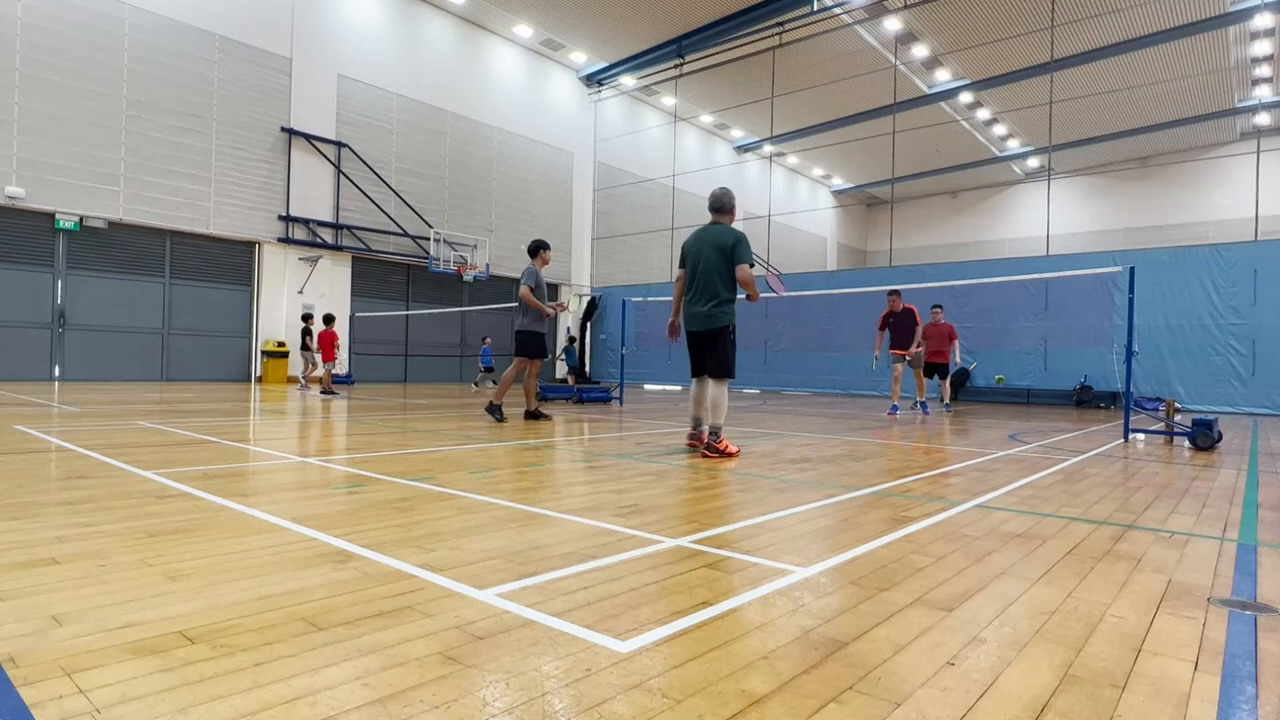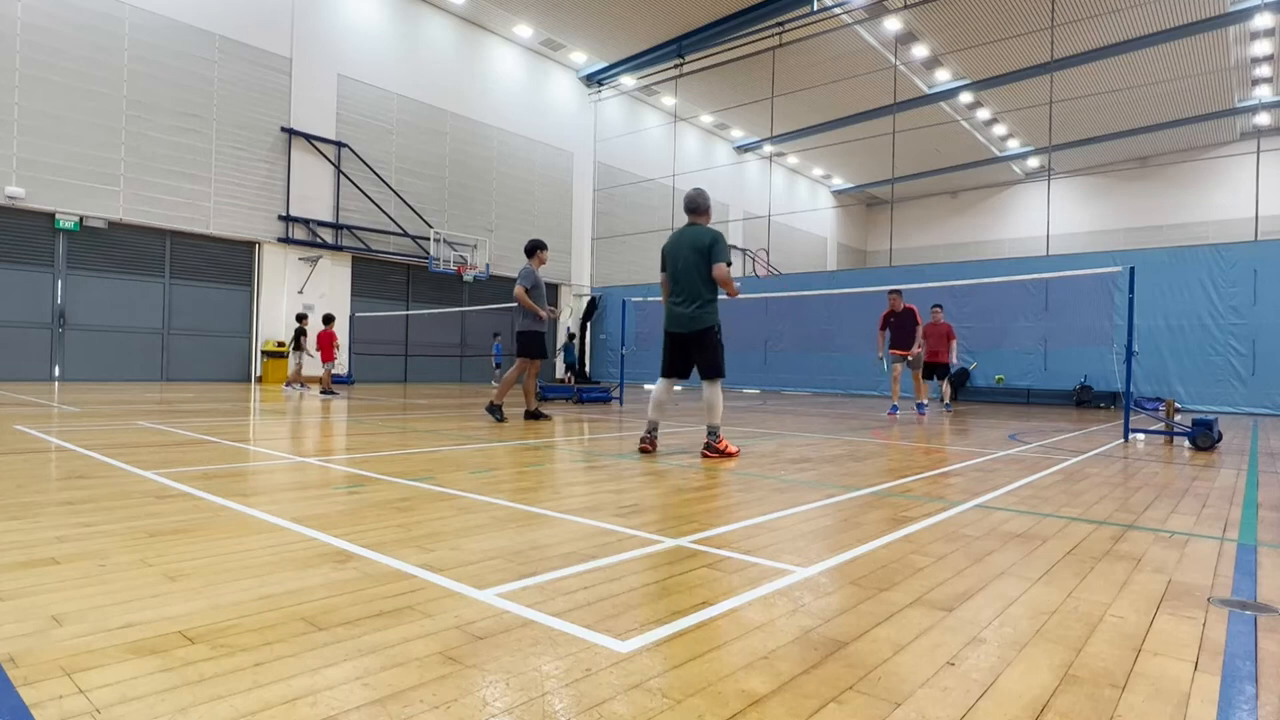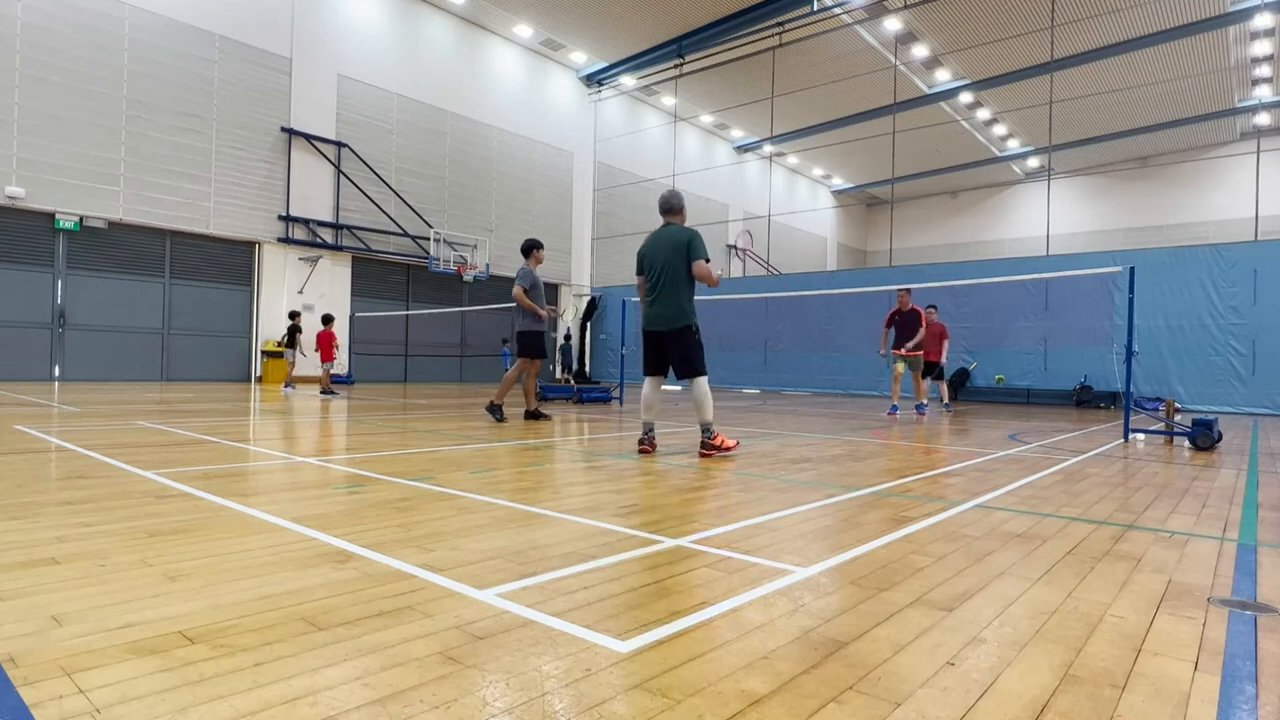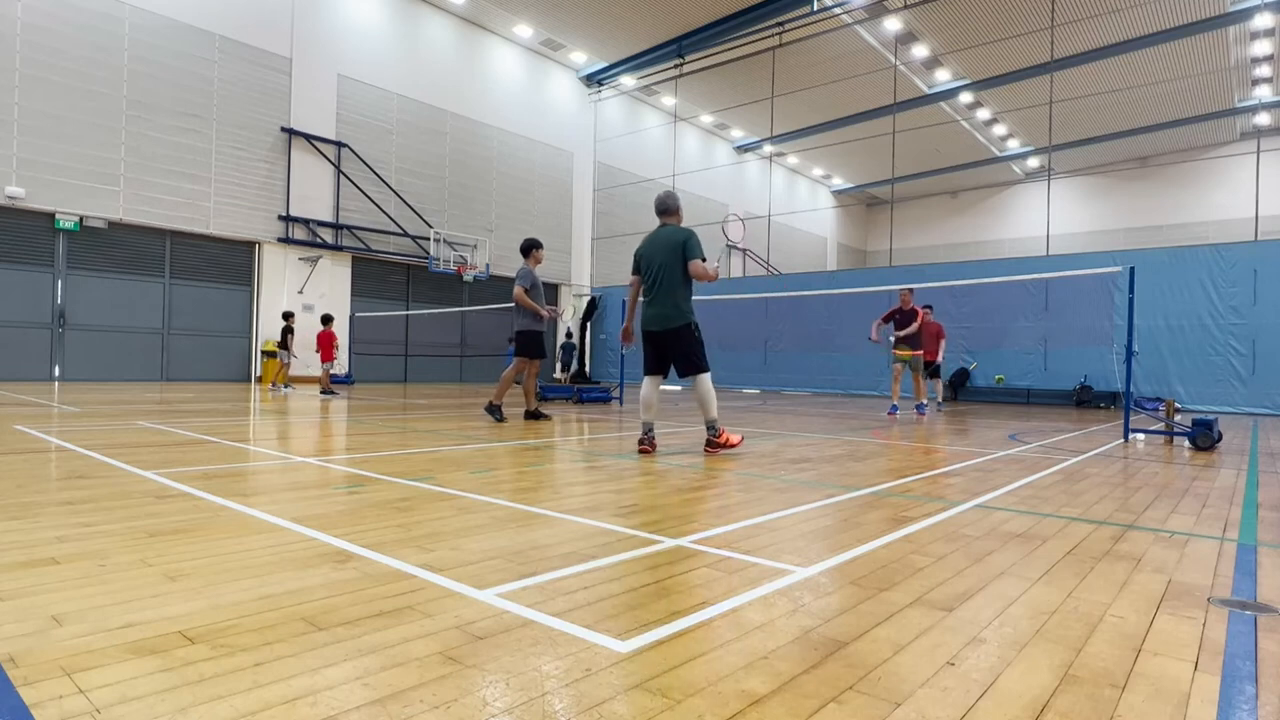
dt=0.3s
person 1, frame 1
left shoulder: (692, 239)
right shoulder: (736, 238)
left elbow: (680, 279)
right elbow: (743, 276)
left wrist: (675, 315)
right wrist: (753, 293)
left hip: (692, 319)
right hip: (719, 319)
left knee: (700, 377)
right knee: (719, 379)
left ankle: (696, 430)
right ankle: (714, 440)
person 1, frame 2
left shoulder: (671, 241)
right shoulder: (713, 237)
right elbow: (720, 274)
right wrist: (732, 289)
left hip: (674, 321)
right hip: (703, 320)
left knee: (667, 378)
right knee: (711, 379)
left ankle: (650, 435)
right ankle: (713, 441)
person 1, frame 3
left shoulder: (648, 243)
right shoulder: (690, 236)
right elbow: (700, 272)
right wrist: (714, 279)
left hip: (652, 321)
right hip: (682, 320)
left knee: (652, 378)
right knee: (698, 376)
left ankle: (647, 436)
right ankle: (709, 437)
person 1, frame 4
left shoulder: (644, 244)
right shoulder: (686, 236)
left elbow: (634, 286)
right elbow: (696, 271)
left wrist: (628, 322)
right wrist: (712, 274)
left hip: (650, 322)
right hip: (680, 319)
left knee: (652, 377)
right knee: (701, 373)
left ankle: (646, 435)
right ankle: (714, 434)
person 2, frame 1
left shoulder: (537, 273)
right shoulder: (531, 271)
right elbow: (524, 293)
left wrist: (551, 307)
right wrist: (546, 309)
left hip: (537, 329)
right hip: (528, 328)
left knee: (534, 369)
right knee: (519, 365)
left ankle: (531, 409)
right ankle: (495, 403)
person 2, frame 2
left shoulder: (535, 273)
right shoulder: (529, 271)
right elbow: (518, 293)
left wrist: (545, 310)
right wrist: (539, 311)
left hip: (537, 329)
right hip: (529, 328)
left knee: (533, 369)
right knee: (521, 366)
left ankle: (531, 409)
right ankle: (495, 403)
person 2, frame 3
left shoulder: (532, 273)
right shoulder: (526, 271)
right elbow: (517, 294)
left wrist: (544, 309)
right wrist: (539, 310)
left hip: (536, 328)
right hip: (528, 328)
left knee: (533, 369)
right knee: (521, 366)
left ankle: (531, 409)
right ankle: (495, 403)
person 2, frame 4
left shoulder: (531, 273)
right shoulder: (526, 271)
right elbow: (517, 295)
left wrist: (543, 309)
right wrist: (540, 310)
left hip: (535, 329)
right hip: (527, 328)
left knee: (533, 369)
right knee: (519, 366)
left ankle: (531, 409)
right ankle: (494, 403)
